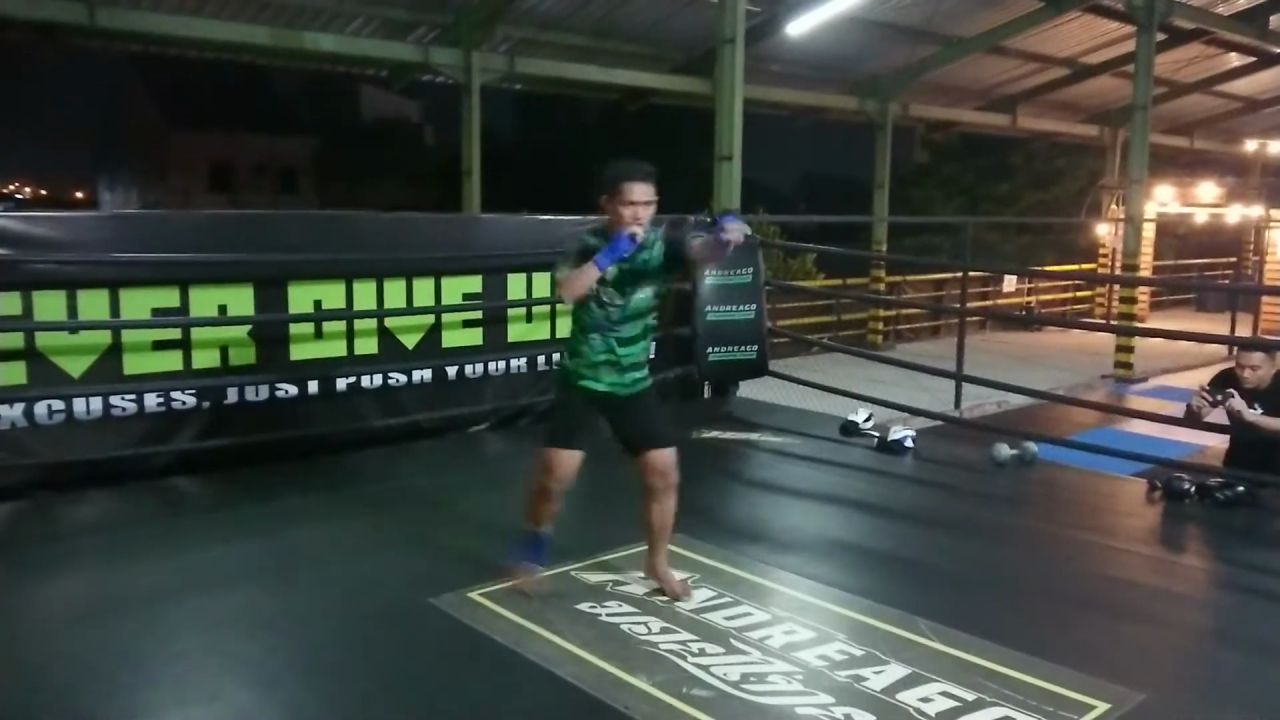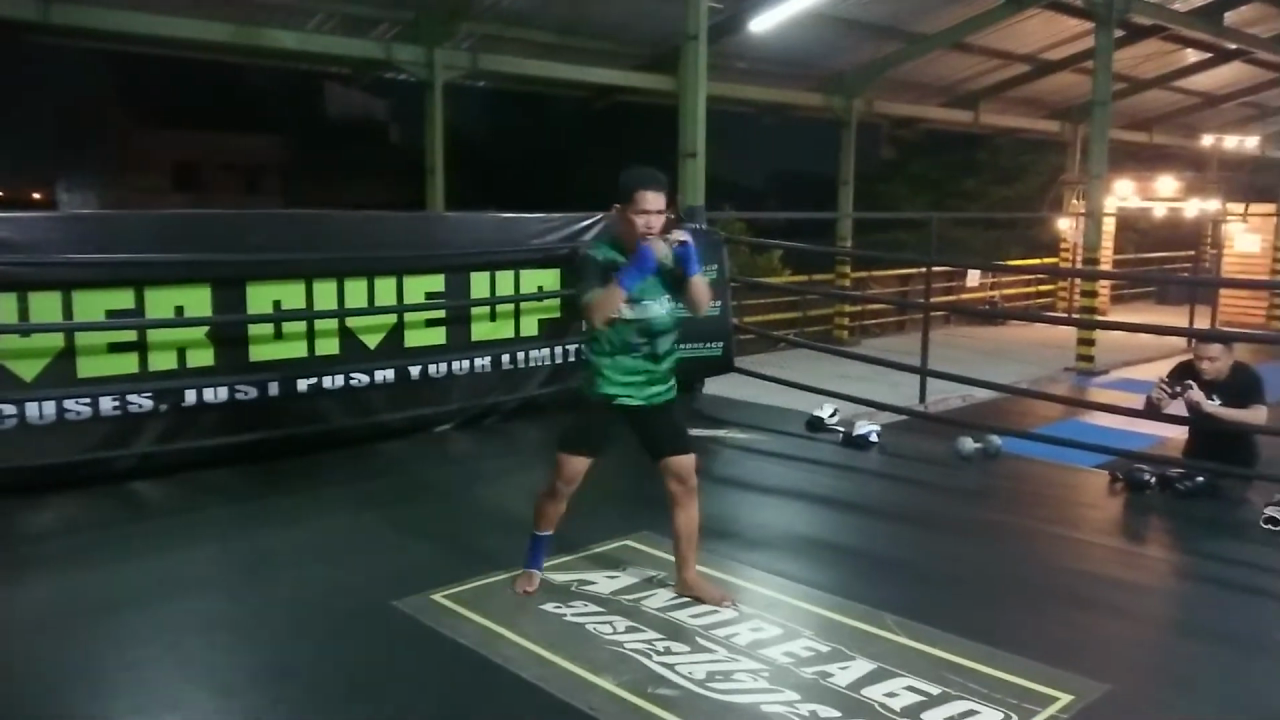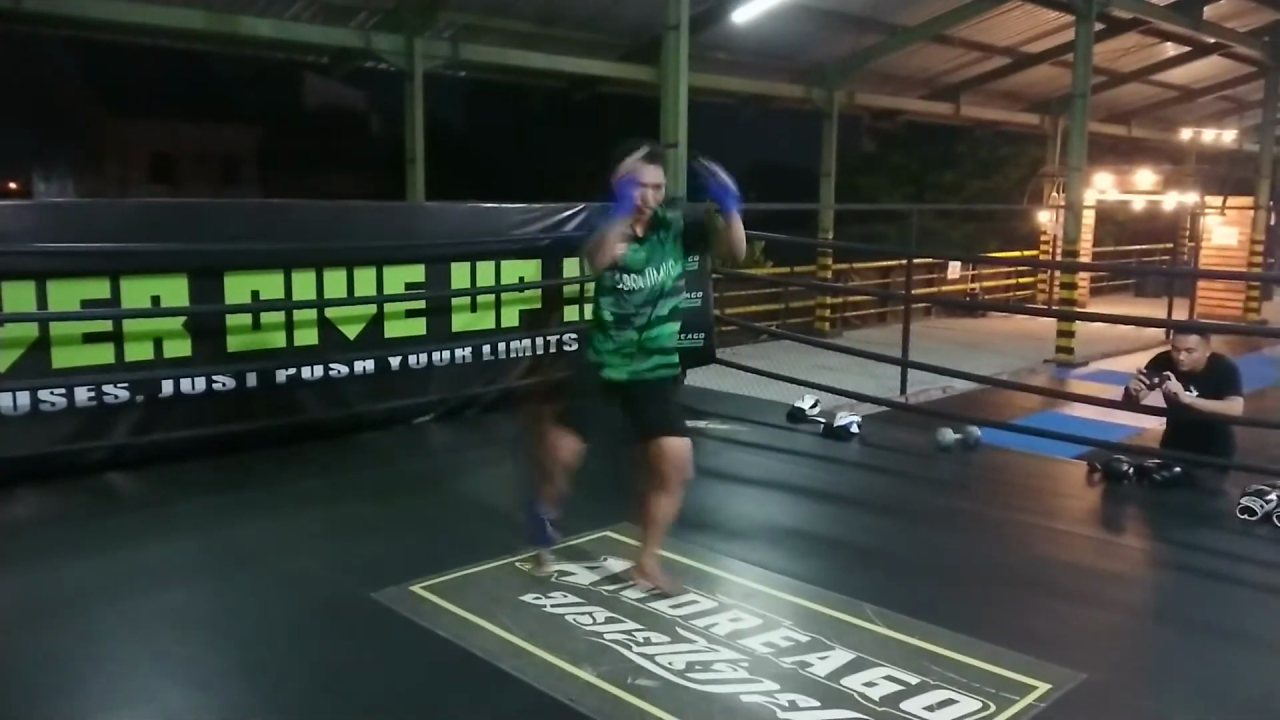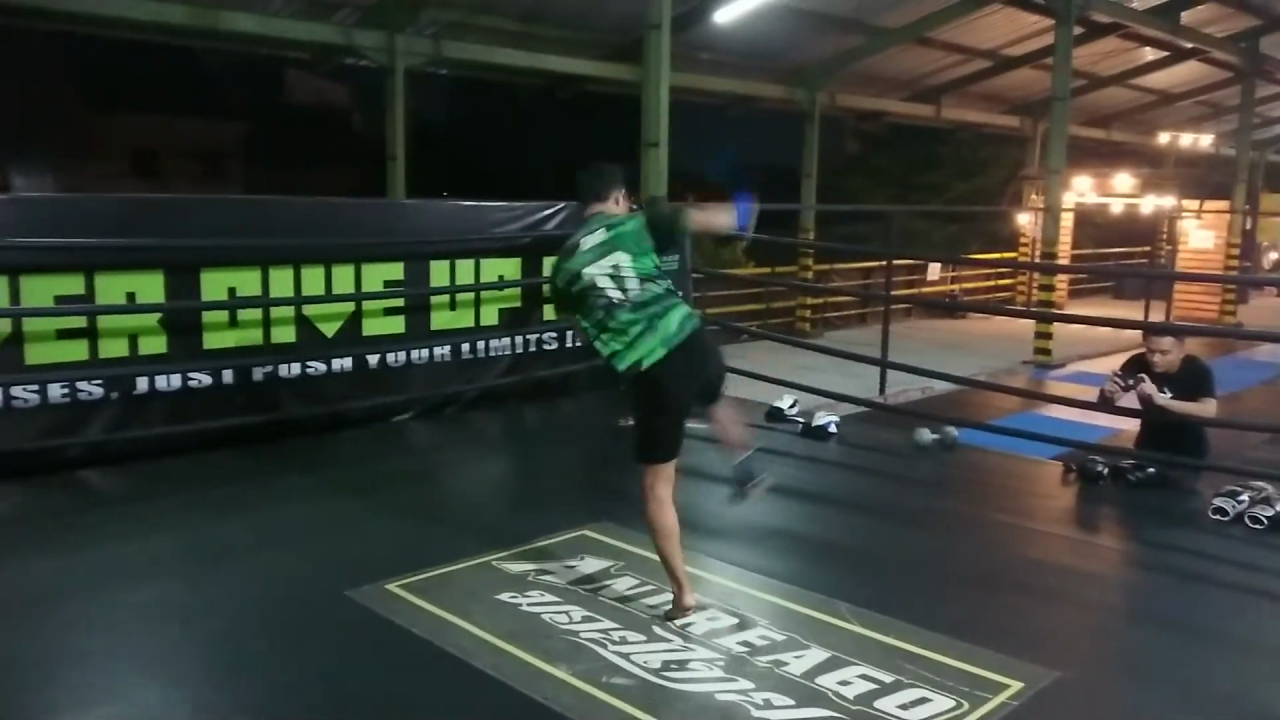
dt=0.7s
person 1, frame 1
left shoulder: (659, 245)
right shoulder: (586, 247)
left elbow: (699, 253)
right elbow: (564, 292)
left wrist: (723, 233)
right wrist: (611, 252)
left hip: (633, 382)
right hip: (582, 379)
left knee: (663, 476)
right knee: (555, 476)
left ankle: (657, 563)
right ankle: (531, 548)
person 1, frame 2
left shoulder: (667, 254)
right shoulder: (596, 258)
left elbow: (700, 306)
right elbow: (596, 315)
left wrist: (689, 262)
right wrist: (635, 268)
left hip: (656, 392)
right hip: (605, 391)
left knee: (684, 481)
right knee: (565, 478)
left ankle: (687, 575)
right ankle: (534, 561)
person 1, frame 3
left shoulder: (675, 225)
right shoulder: (609, 226)
left elbow: (735, 251)
right elbow: (599, 257)
left wrist: (729, 201)
right wrist: (618, 201)
left hip: (656, 371)
right hip: (602, 364)
left knee: (673, 466)
right knee: (558, 451)
left ankle: (646, 561)
right ankle: (543, 523)
person 1, frame 4
left shoulder: (563, 264)
right shoulder: (634, 224)
left elbow: (574, 321)
right elbow: (704, 220)
right wrist: (739, 213)
left hip: (649, 376)
right hip: (687, 346)
left knee: (657, 487)
right knee: (714, 404)
left ankle: (682, 591)
right ankle: (747, 467)
